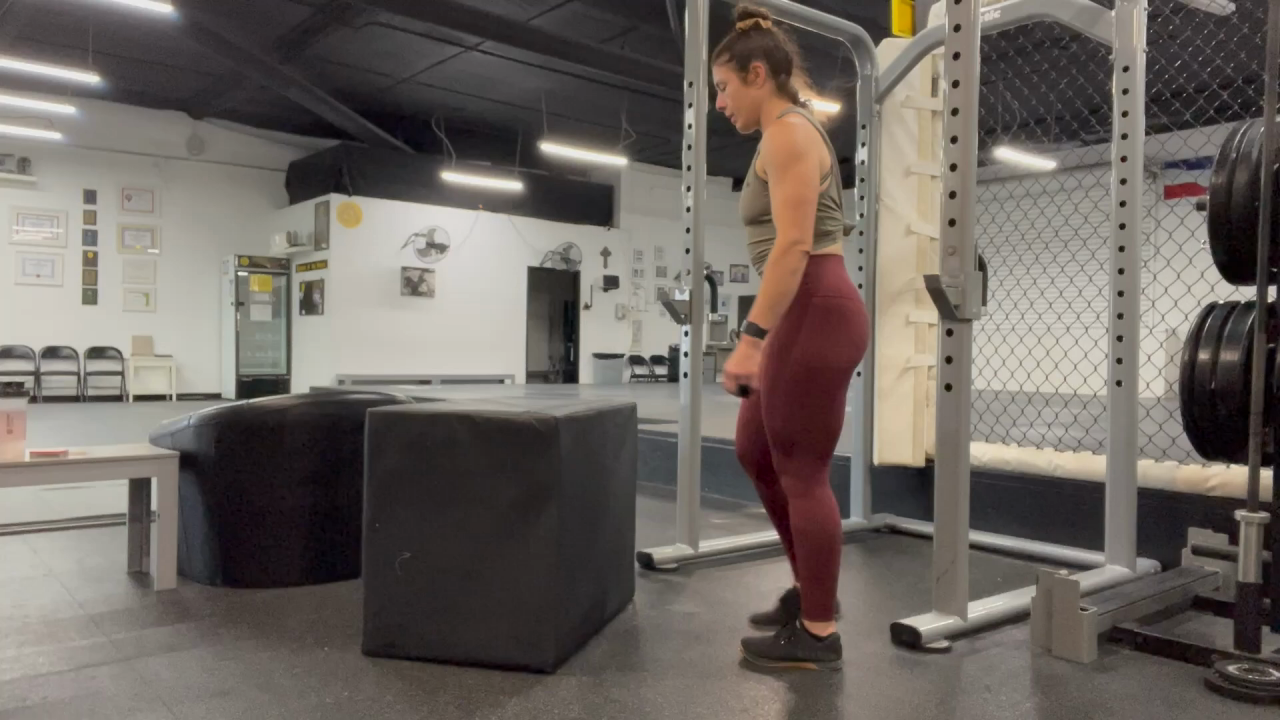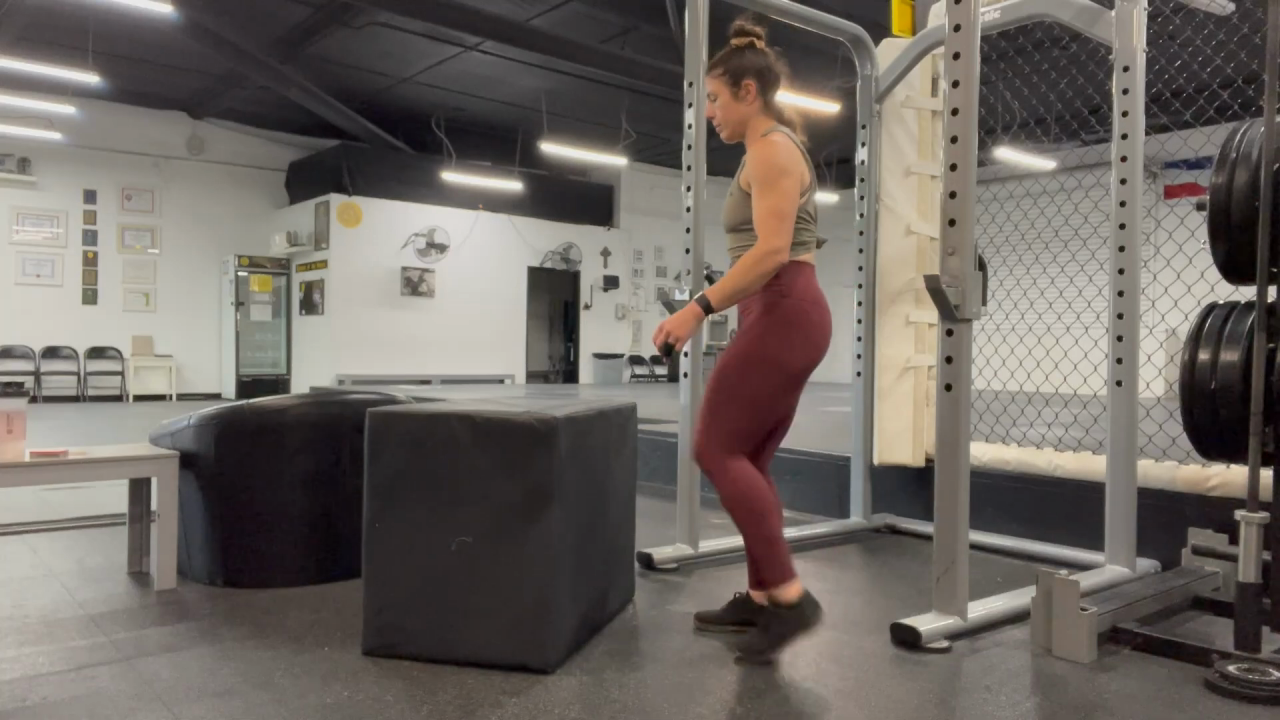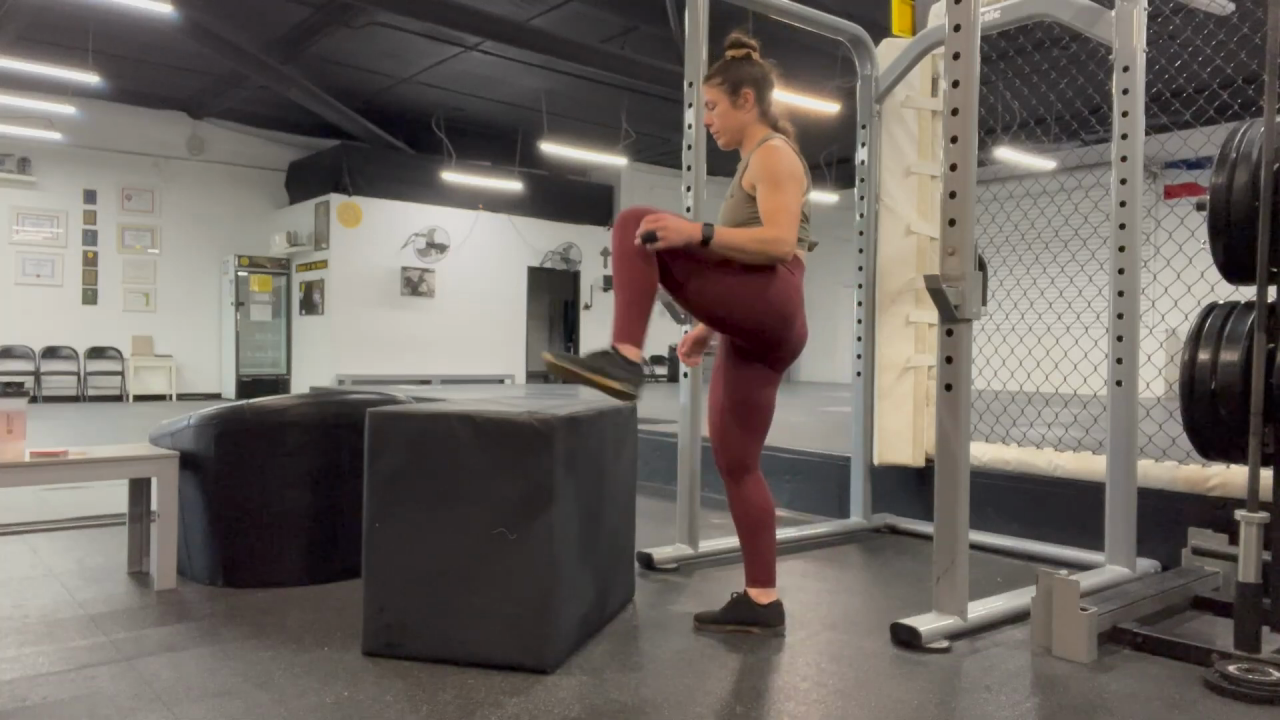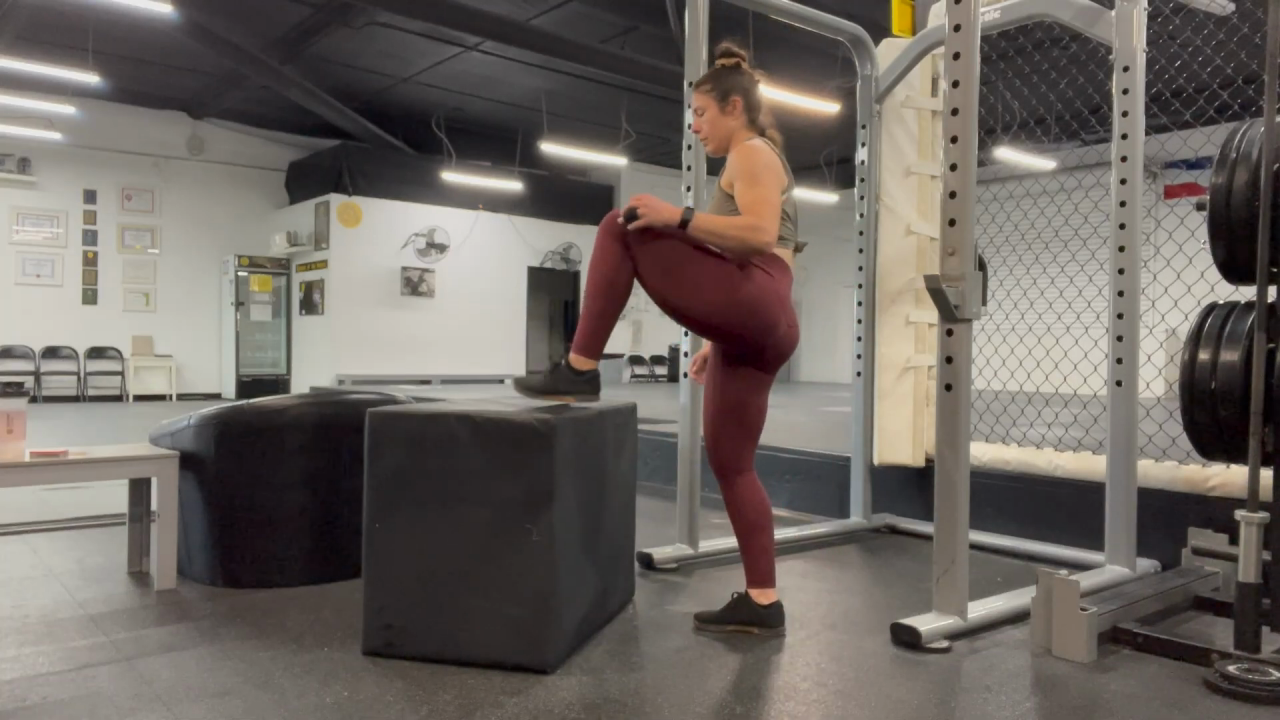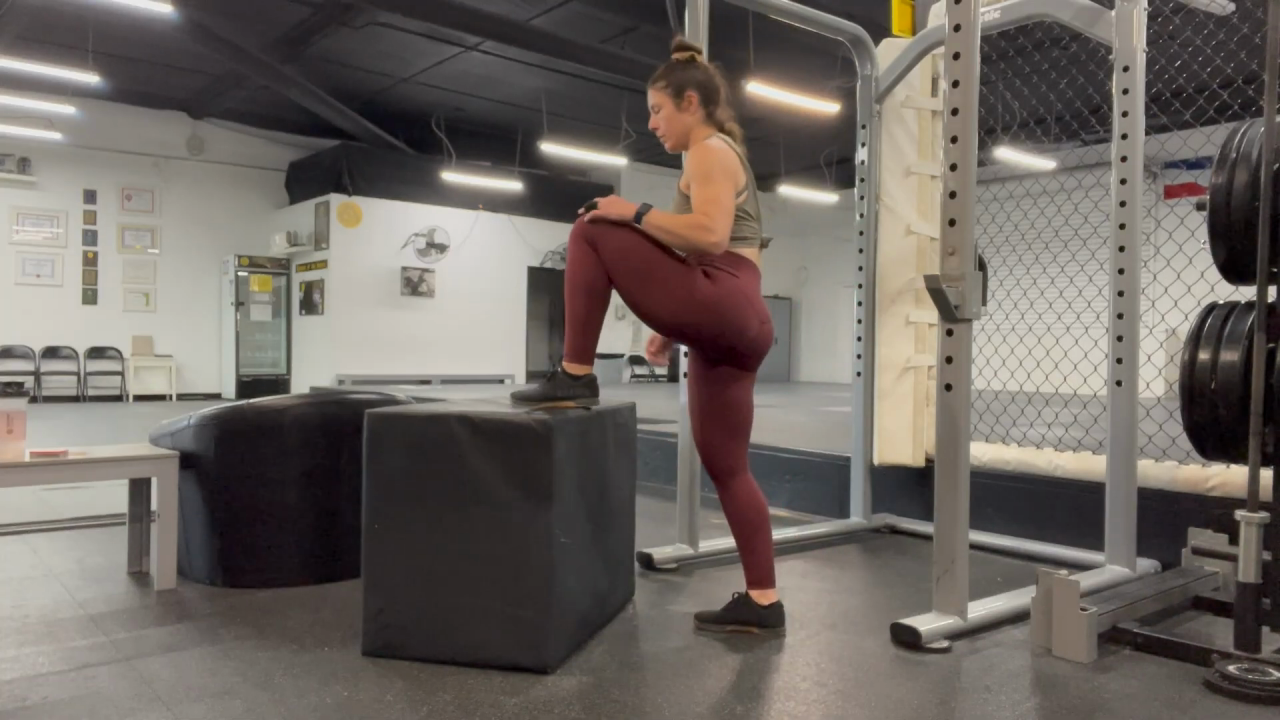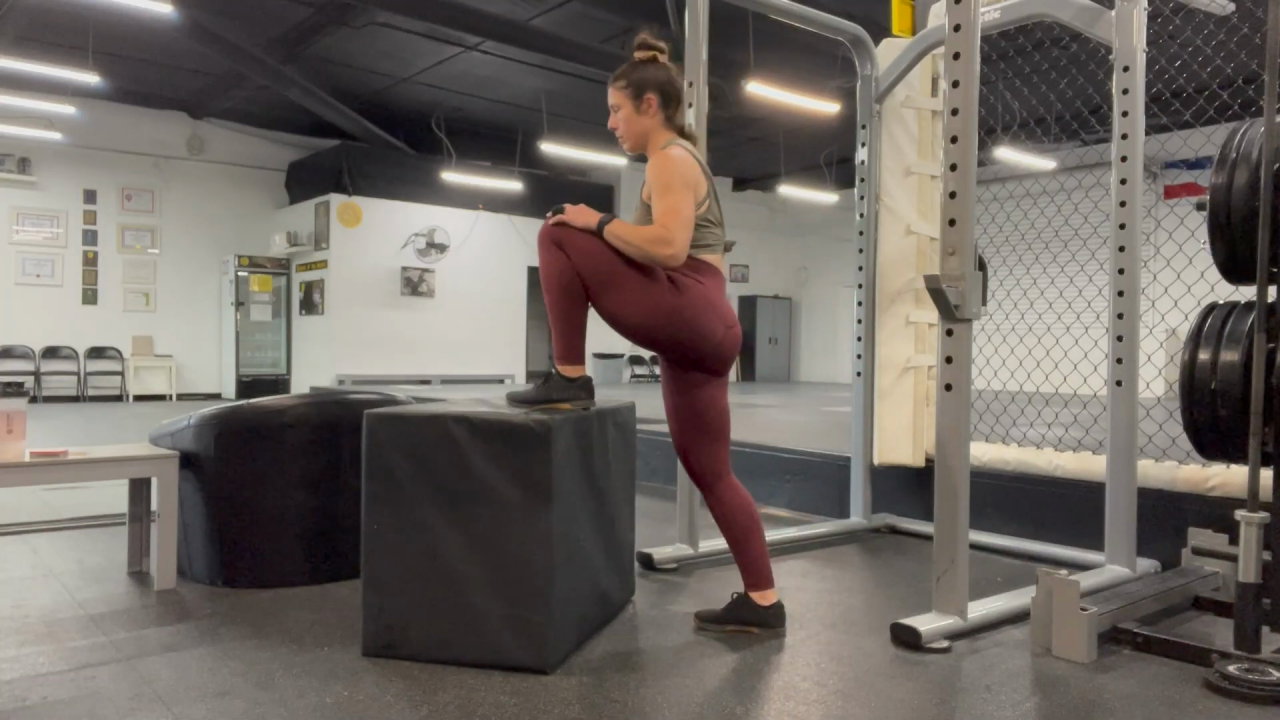
dt=0.4s
person 1, frame 1
left shoulder: (788, 135)
right shoulder: (793, 135)
left elbow: (794, 246)
left wrist: (752, 336)
left hip: (816, 318)
right hip: (806, 318)
left knee: (800, 476)
right knee: (756, 455)
left ankle: (818, 633)
right ankle: (806, 590)
person 1, frame 2
left shoulder: (771, 150)
right shoulder: (770, 152)
left elbow: (771, 252)
left wrist: (698, 310)
left hip: (784, 317)
right hip: (781, 321)
left knee: (721, 456)
right knee: (739, 459)
left ankle: (792, 598)
right ankle: (762, 601)
person 1, frame 3
left shoulder: (774, 154)
right shoulder: (757, 162)
left elbow: (780, 244)
left wrist: (697, 234)
right wrist: (708, 326)
left hip: (769, 310)
right hip: (761, 329)
left knee: (636, 223)
right knee: (736, 463)
left ankle: (624, 360)
right ankle: (761, 602)
person 1, frame 4
left shoulder: (752, 153)
right shoulder: (753, 161)
left elbow: (761, 235)
left wrist: (679, 217)
right wrist: (715, 342)
left hip: (750, 308)
right hip: (761, 329)
left knee: (621, 229)
right knee: (731, 464)
left ankle: (581, 368)
right ankle: (762, 602)
person 1, frame 5
left shoulder: (708, 152)
right shoulder: (722, 156)
left elbow: (709, 237)
left wrist: (636, 214)
right wrist: (674, 327)
left hip: (720, 312)
right hip: (737, 327)
left knee: (592, 233)
right knee: (726, 467)
left ankle: (575, 377)
right ankle: (762, 602)
person 1, frame 6
left shoulder: (670, 160)
right shoulder: (681, 159)
left elbow: (668, 249)
left wrist: (599, 224)
right wrist: (603, 237)
left hip: (685, 318)
right hip: (707, 330)
left knee: (558, 235)
right knee: (711, 472)
left ankle: (569, 379)
right ankle: (762, 602)
